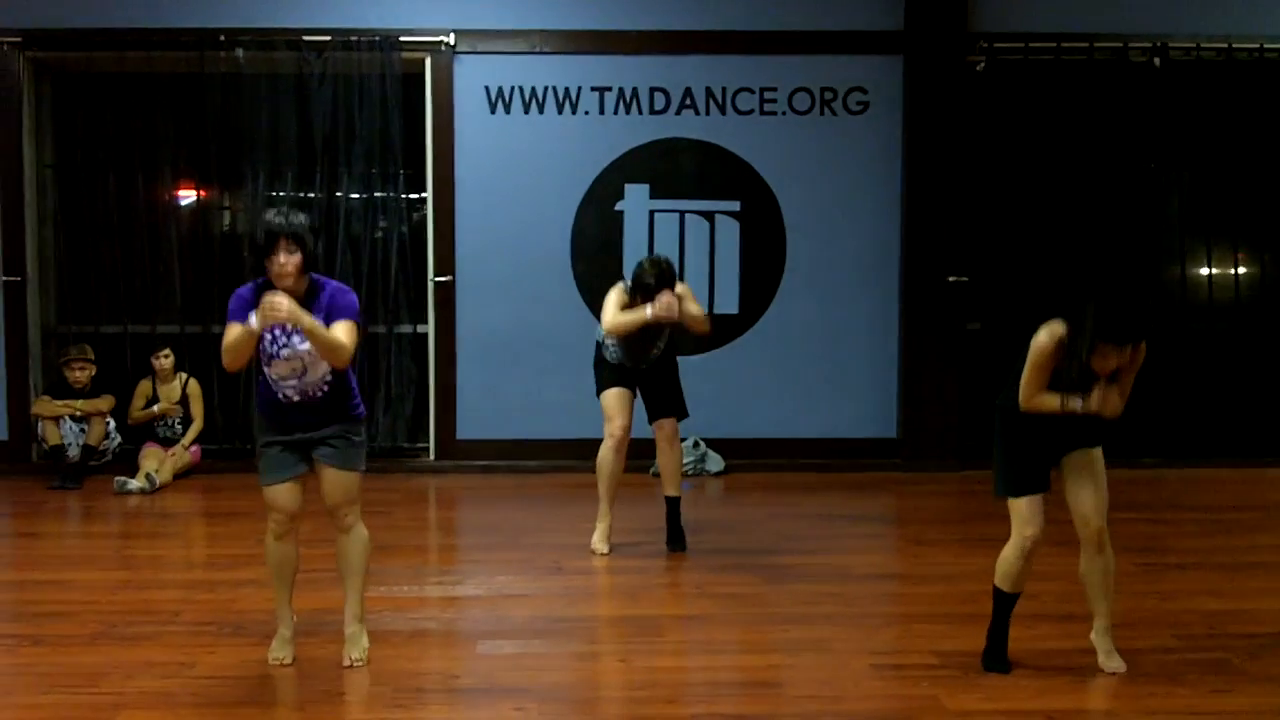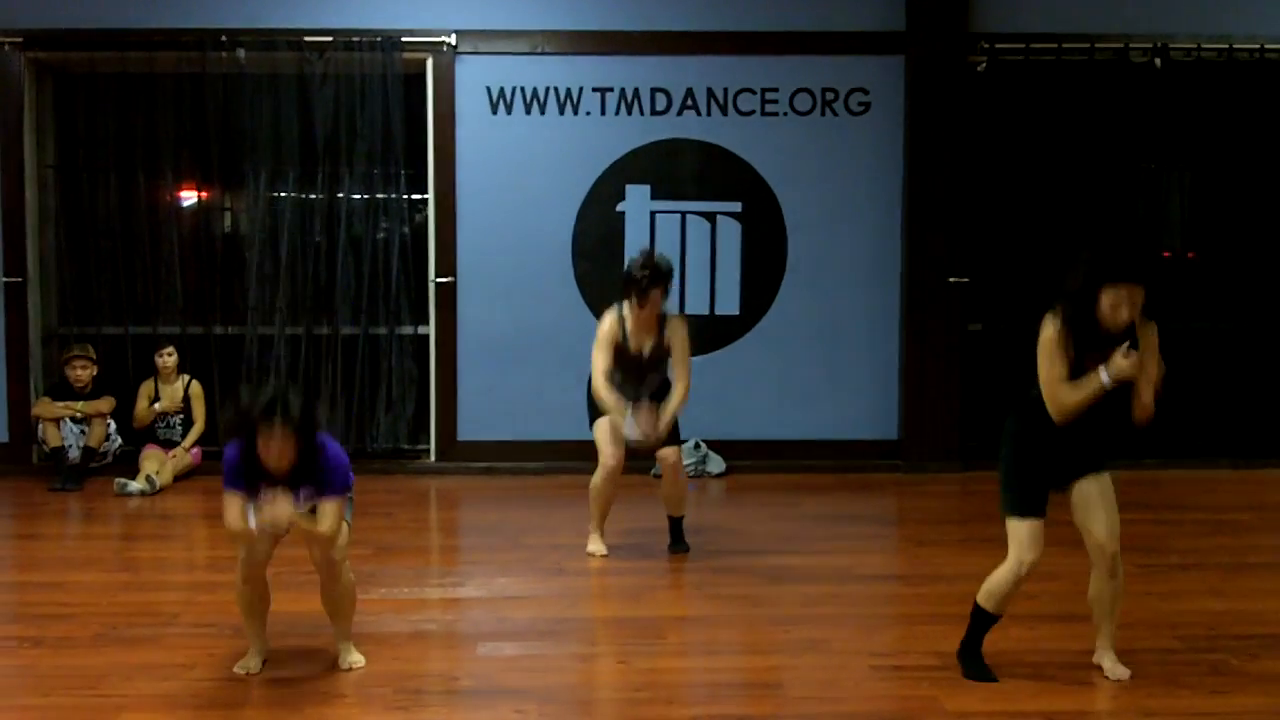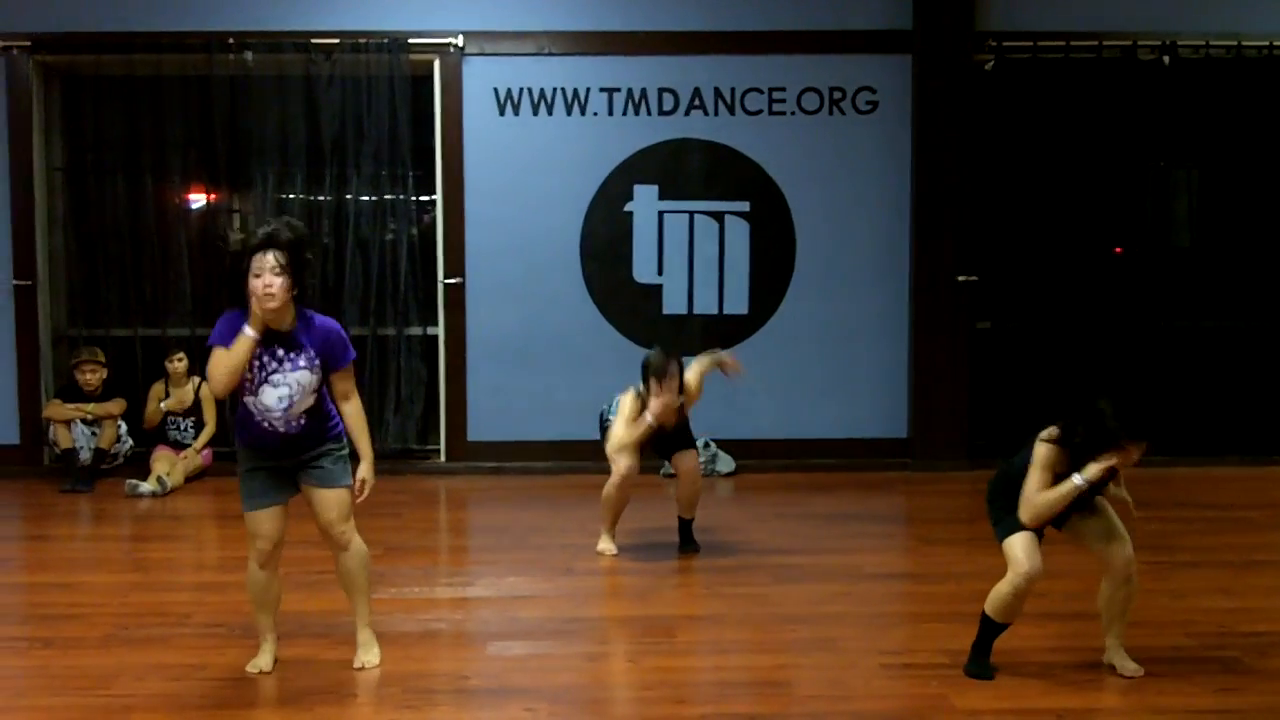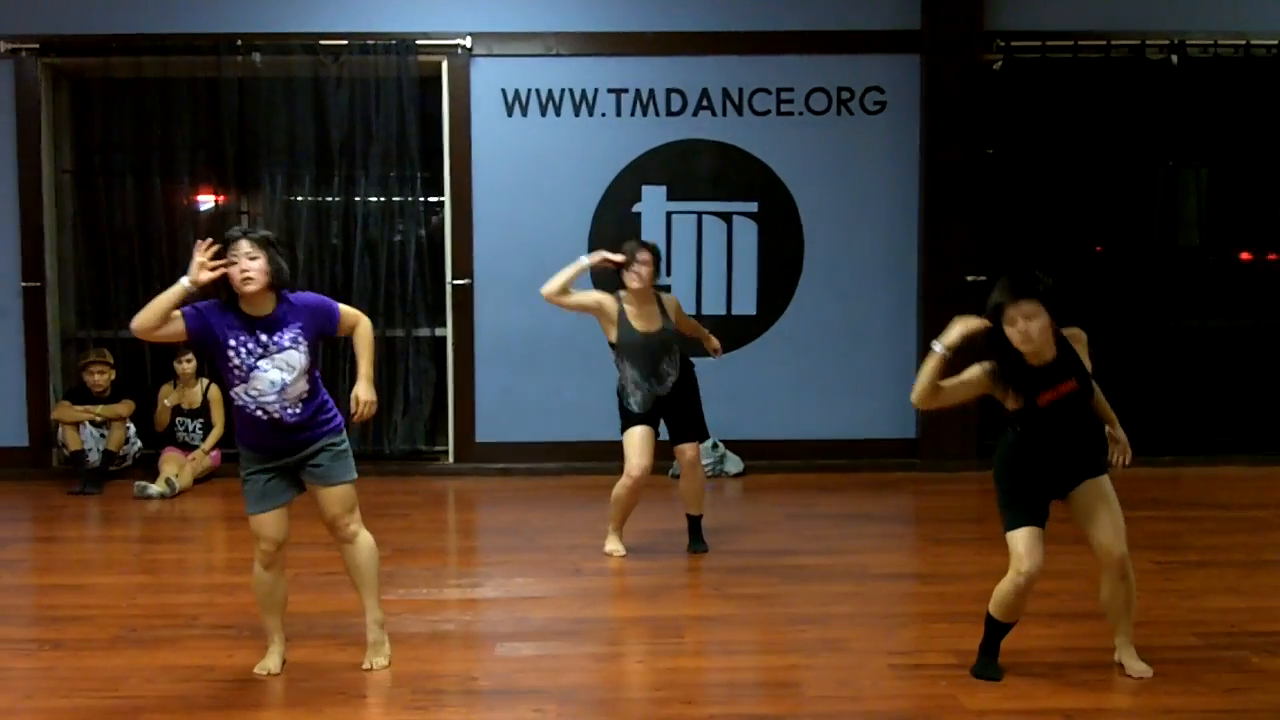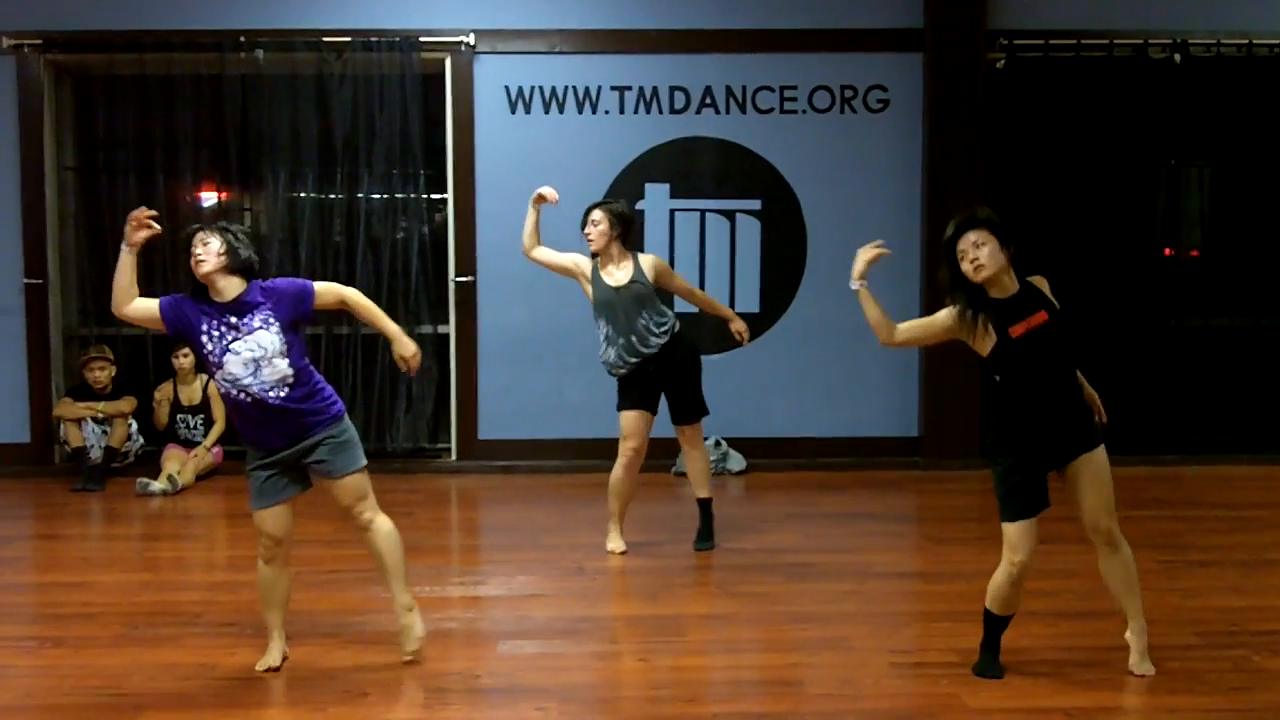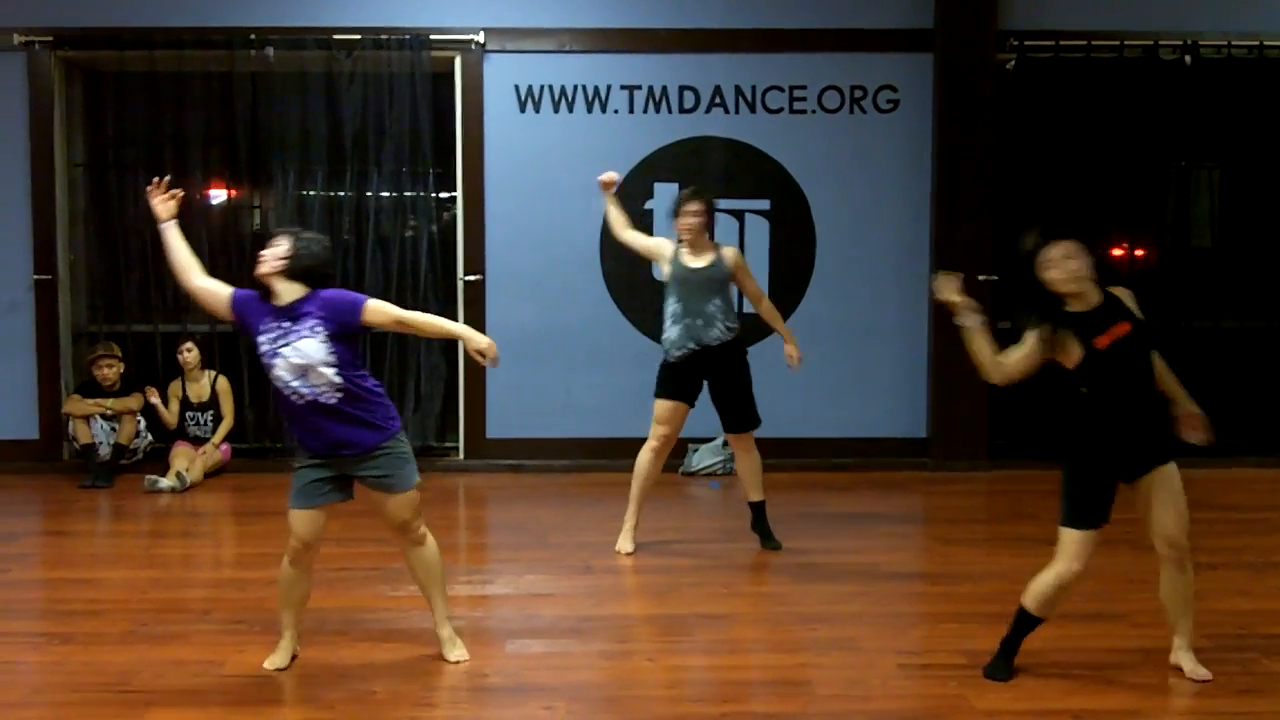
dt=0.5s
person 1, frame 1
left shoulder: (336, 296)
right shoulder: (248, 298)
left elbow: (342, 355)
right elbow: (230, 360)
left wrist: (299, 317)
right wrist: (258, 322)
left hip: (337, 423)
right hip: (278, 428)
left knee: (345, 517)
right knee: (282, 520)
left ankle: (354, 625)
right ankle: (284, 625)
person 1, frame 2
left shoulder: (328, 459)
right shoulder: (238, 456)
left elbow: (326, 532)
right elbow: (233, 521)
left wrist: (297, 522)
right wrist: (258, 522)
left hip: (320, 513)
right hip: (265, 513)
left knee: (332, 557)
right knee: (249, 562)
left ankle: (345, 642)
right ankle: (257, 646)
person 1, frame 3
left shoulder: (324, 332)
right shoulder: (234, 325)
left elbow: (347, 397)
right elbow: (220, 385)
left wrist: (366, 459)
right wrist: (255, 328)
left hip: (321, 447)
right hip: (260, 455)
left knee: (340, 534)
right knee: (264, 547)
left ankle: (364, 632)
right ankle: (267, 643)
person 1, frame 4
left shoulder: (306, 308)
right shoulder: (214, 319)
left elbow: (360, 323)
right elbow: (141, 327)
left wrist: (364, 380)
right wrist: (189, 282)
left hip: (320, 438)
right hip: (260, 453)
left knee: (347, 527)
right knee: (268, 547)
left ankle: (375, 628)
right ankle: (275, 644)
person 1, frame 5
left shoulder: (275, 295)
right shoulder: (190, 312)
left elbow: (344, 295)
right elbow: (124, 306)
left wrist: (397, 336)
right wrist: (131, 249)
left hip: (322, 425)
right hip: (265, 447)
left knee: (365, 513)
right knee: (272, 543)
left ankle: (406, 609)
right ankle: (276, 642)
person 1, frame 6
left shoulder: (332, 305)
right shoulder: (254, 310)
left elbow: (400, 318)
right elbow: (194, 281)
left wrist: (465, 332)
right wrist: (168, 223)
left hip: (377, 438)
right hip: (317, 452)
left knee: (411, 529)
right knee: (300, 546)
left ankle: (444, 628)
right ankle: (287, 641)
person 2, frame 1
left shoulder: (1133, 348)
right shoulder: (1052, 339)
left elbow: (1115, 408)
right elbow: (1027, 397)
left wrist: (1106, 403)
right wrist: (1082, 402)
left hip: (1078, 431)
right hip: (1024, 426)
left knee: (1095, 531)
right knee: (1027, 535)
left ankle: (1102, 634)
right ankle: (997, 637)
person 2, frame 2
left shoulder: (1142, 331)
right shoulder: (1059, 327)
left elbow: (1139, 414)
right elbow: (1059, 409)
left wrist: (1146, 388)
right wrist: (1108, 374)
left hip: (1086, 449)
right hip: (1033, 445)
left knee: (1107, 549)
right knee: (1024, 560)
left ankle: (1105, 650)
right ankle: (970, 646)
person 2, frame 3
left shoulder: (1119, 442)
right shoulder: (1054, 447)
right elbow: (1029, 515)
left wrist: (1116, 485)
right wrist: (1084, 477)
left hip: (1076, 495)
right hip: (1024, 503)
left knee: (1123, 559)
right knee: (1025, 572)
left ankle: (1114, 648)
right ankle: (979, 653)
person 2, frame 4
left shoulder: (1075, 341)
right shoulder: (996, 372)
right elbow: (922, 399)
left wrist: (1113, 424)
right wrist: (945, 343)
left hip: (1081, 459)
right hip: (1024, 471)
left knee: (1117, 556)
right knee: (1026, 570)
left ankle: (1124, 647)
right ankle: (987, 651)
person 2, frame 5
left shoulder: (1040, 288)
right shoulder: (967, 317)
right elbow: (890, 335)
left wrist: (1083, 388)
right wrist: (859, 281)
left hip: (1075, 426)
right hip: (1018, 440)
left knee: (1106, 534)
right knee: (1017, 559)
left ankle: (1138, 633)
right ankle: (989, 649)
person 2, frame 6
left shoulder: (1123, 299)
right shoulder: (1055, 332)
right elbow: (999, 372)
left wrist: (1182, 402)
right wrist: (968, 315)
left hip: (1149, 438)
right hip: (1093, 449)
left knee: (1176, 548)
right knee: (1070, 565)
left ankle: (1183, 647)
right ankle: (1007, 650)
person 3, frame 1
left shoulder: (677, 292)
right shoulder: (620, 294)
left elbow: (703, 325)
right elbow: (609, 327)
left wrist: (679, 314)
right wrist: (649, 312)
left hip: (657, 361)
right hip: (615, 361)
left knee: (668, 434)
right knee: (617, 431)
left ankle: (674, 520)
right ankle: (603, 522)
person 3, frame 2
left shoulder: (674, 326)
right shoulder: (612, 323)
left elbow: (682, 384)
right elbow: (599, 385)
left wrist: (663, 420)
right wrist: (626, 419)
left hip: (654, 394)
right hip: (612, 394)
left knee: (672, 461)
right knee: (611, 462)
left ankle: (677, 532)
right ankle: (595, 532)
person 3, frame 3
left shoulder: (688, 391)
right shoulder: (632, 402)
left elbow: (704, 361)
right elbow: (614, 451)
left wrist: (723, 362)
right wrist: (649, 416)
right hip: (621, 422)
left knee: (690, 472)
right knee: (624, 472)
left ankle: (685, 532)
right ankle: (606, 533)
person 3, frame 4
left shoulder: (668, 304)
right shoulder: (608, 306)
left elbow: (685, 324)
right elbow: (549, 293)
left wrist: (707, 337)
right wrist: (586, 262)
left hip: (679, 388)
right hip: (637, 399)
left knee: (690, 458)
right knee: (637, 472)
left ankle: (695, 530)
right ankle: (613, 533)
person 3, frame 5
left shoulder: (648, 264)
right shoulder: (584, 269)
left elbow: (690, 292)
right elbow: (532, 250)
left wrist: (730, 316)
right wrist: (535, 206)
left hip: (675, 353)
right hip: (634, 368)
left knee: (691, 436)
right knee: (630, 450)
left ankle: (705, 520)
right ankle: (614, 529)
person 3, frame 6
left shoulder: (729, 257)
right shoulder: (666, 252)
left elbow: (759, 300)
right elbow: (622, 232)
left wrist: (787, 338)
right wrist: (610, 195)
left hip: (726, 354)
right hip: (682, 358)
left knee: (742, 440)
right knee: (659, 439)
left ankle: (760, 520)
right ankle: (630, 525)
